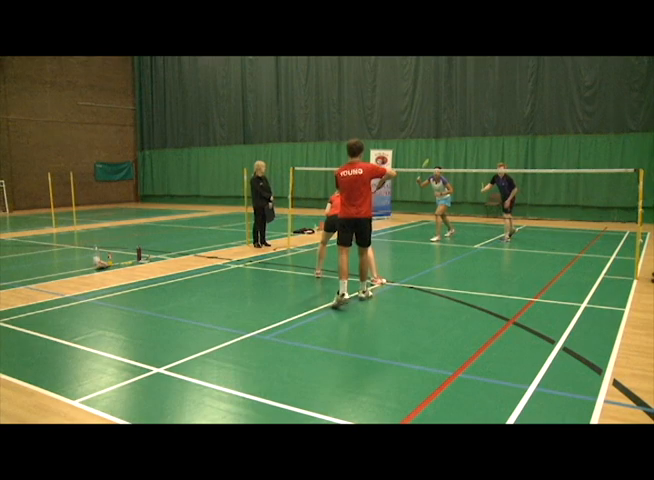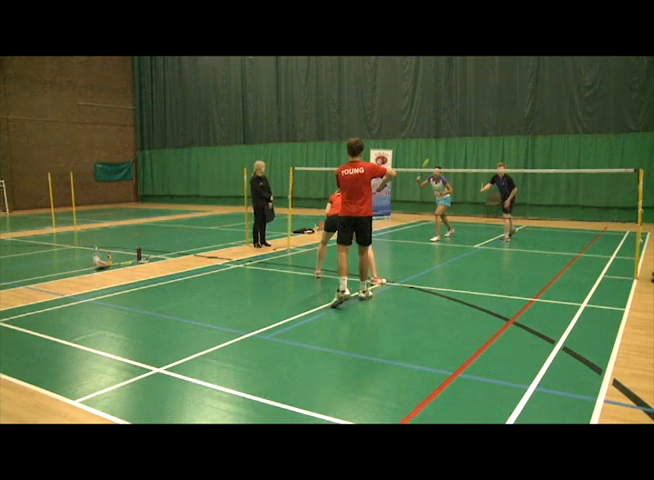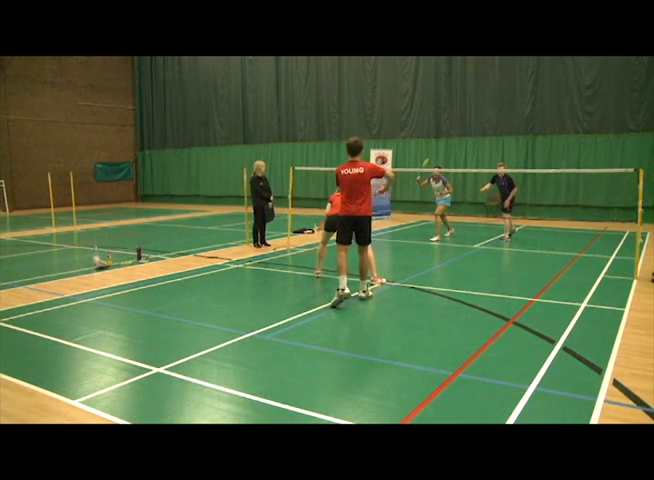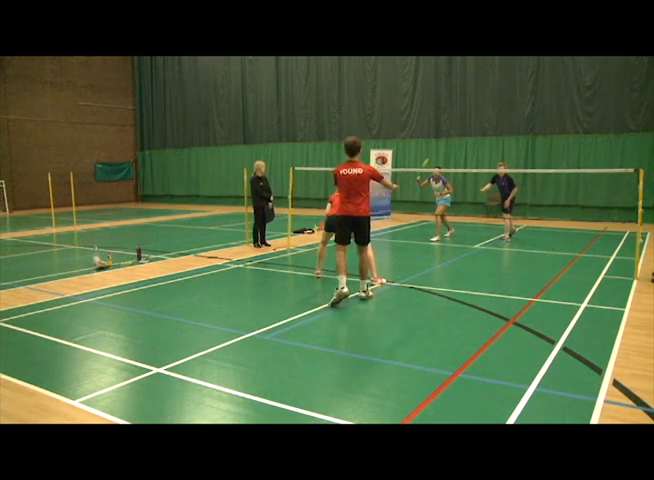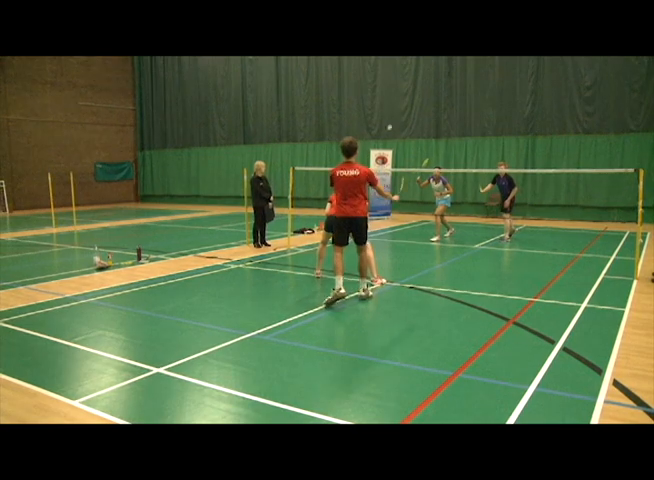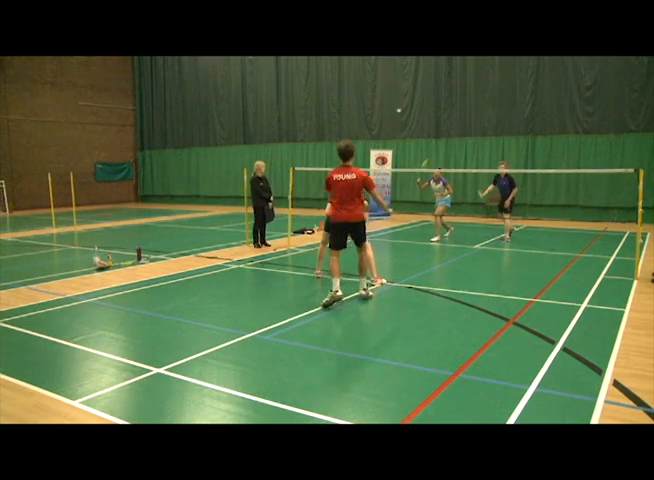
dt=0.1s
person 1, frame 1
left shoulder: (339, 173)
right shoulder: (368, 168)
right elbow: (392, 173)
right wrist: (380, 183)
left hip: (345, 217)
right hip: (363, 217)
left knee: (343, 253)
right knee: (363, 252)
left ankle: (342, 292)
right ankle: (363, 290)
person 1, frame 2
left shoulder: (340, 171)
right shoulder: (369, 167)
right elbow: (392, 173)
right wrist: (383, 184)
left hip: (346, 216)
right hip: (364, 216)
left knee: (343, 251)
right knee: (364, 252)
left ankle: (343, 289)
right ankle: (364, 289)
person 1, frame 3
left shoulder: (340, 171)
right shoulder: (369, 168)
right elbow: (391, 176)
right wrist: (386, 187)
left hip: (345, 215)
right hip: (363, 215)
left knee: (342, 251)
right knee: (363, 251)
left ankle: (343, 288)
right ankle: (364, 289)
person 1, frame 4
left shoulder: (338, 171)
right shoulder: (368, 170)
right elbow: (387, 184)
right wrist: (393, 187)
left hip: (343, 215)
right hip: (362, 215)
left knee: (341, 251)
right knee: (363, 251)
left ankle: (342, 286)
right ankle: (364, 289)
person 1, frame 5
left shoulder: (334, 172)
right shoulder: (365, 172)
right elbow: (380, 191)
right wrist: (392, 197)
left hip: (341, 216)
right hip: (359, 216)
left knee: (338, 252)
right knee: (362, 250)
left ankle: (339, 287)
right ankle: (364, 288)
person 1, frame 6
left shoulder: (331, 176)
right shoulder: (362, 175)
right elbow: (377, 198)
right wrist: (386, 208)
left hip: (337, 220)
right hip: (357, 219)
left knee: (334, 256)
right knee: (362, 250)
left ankle: (336, 290)
right ankle: (364, 288)
